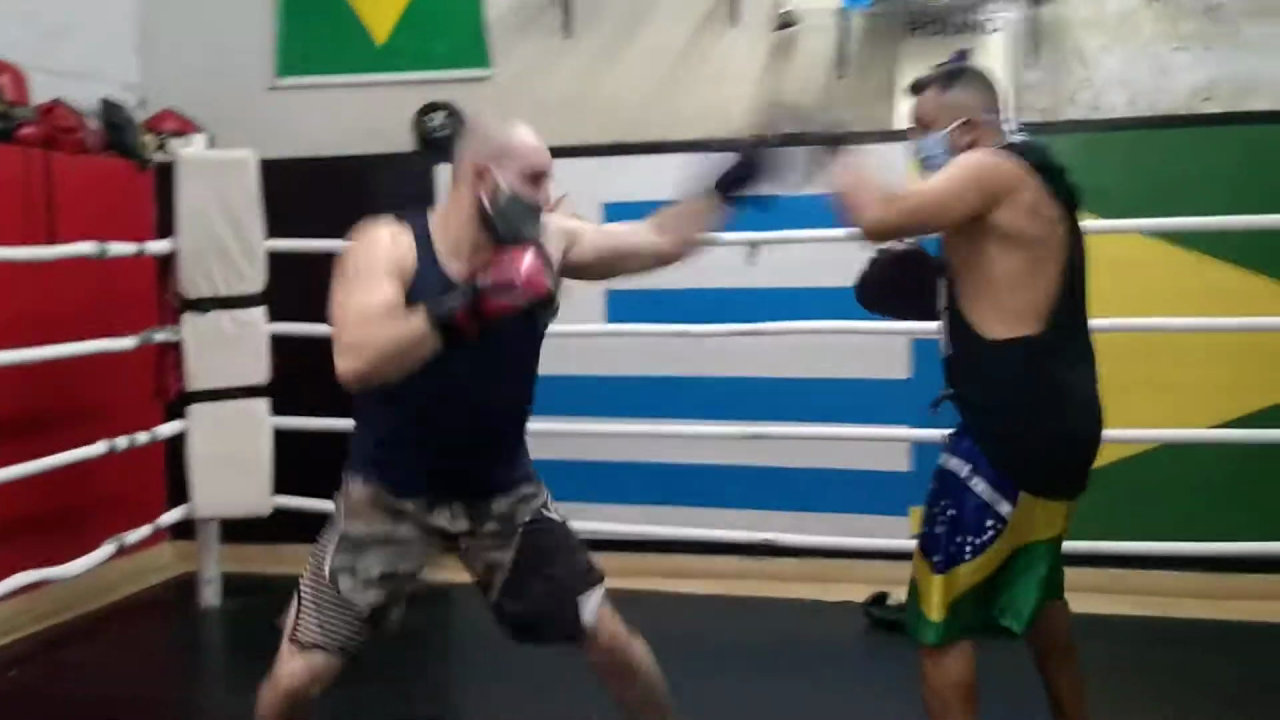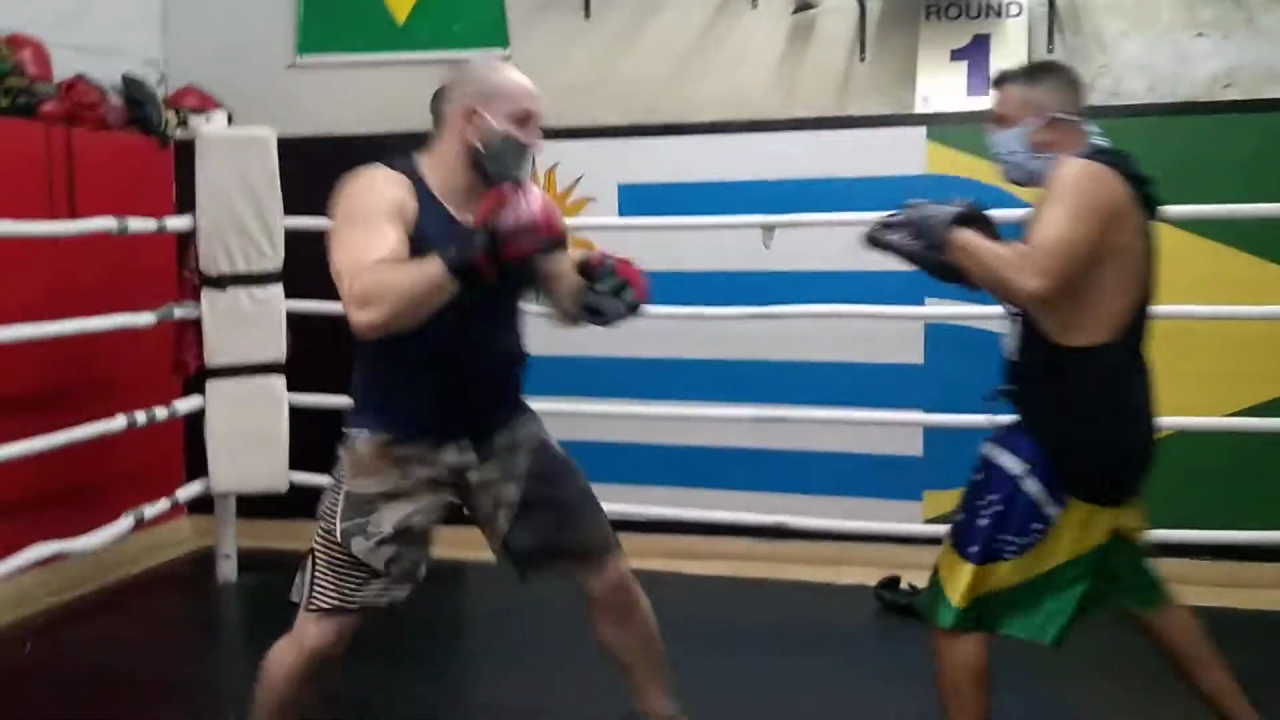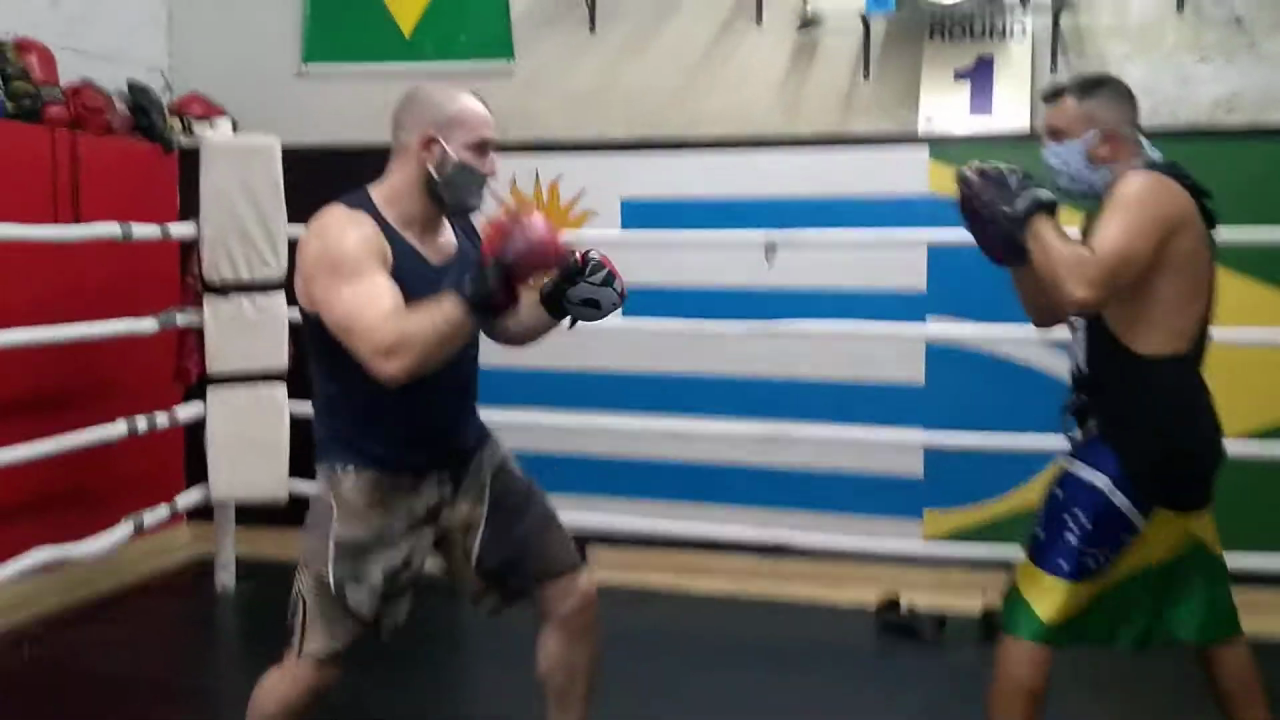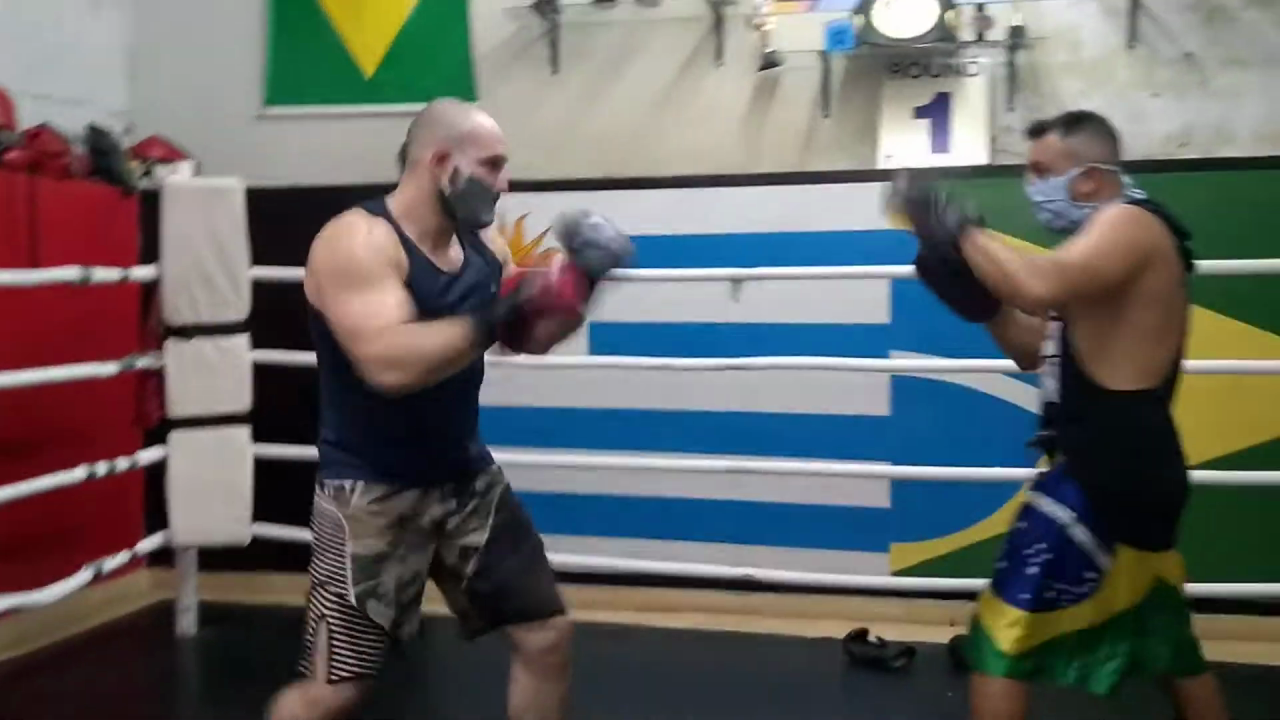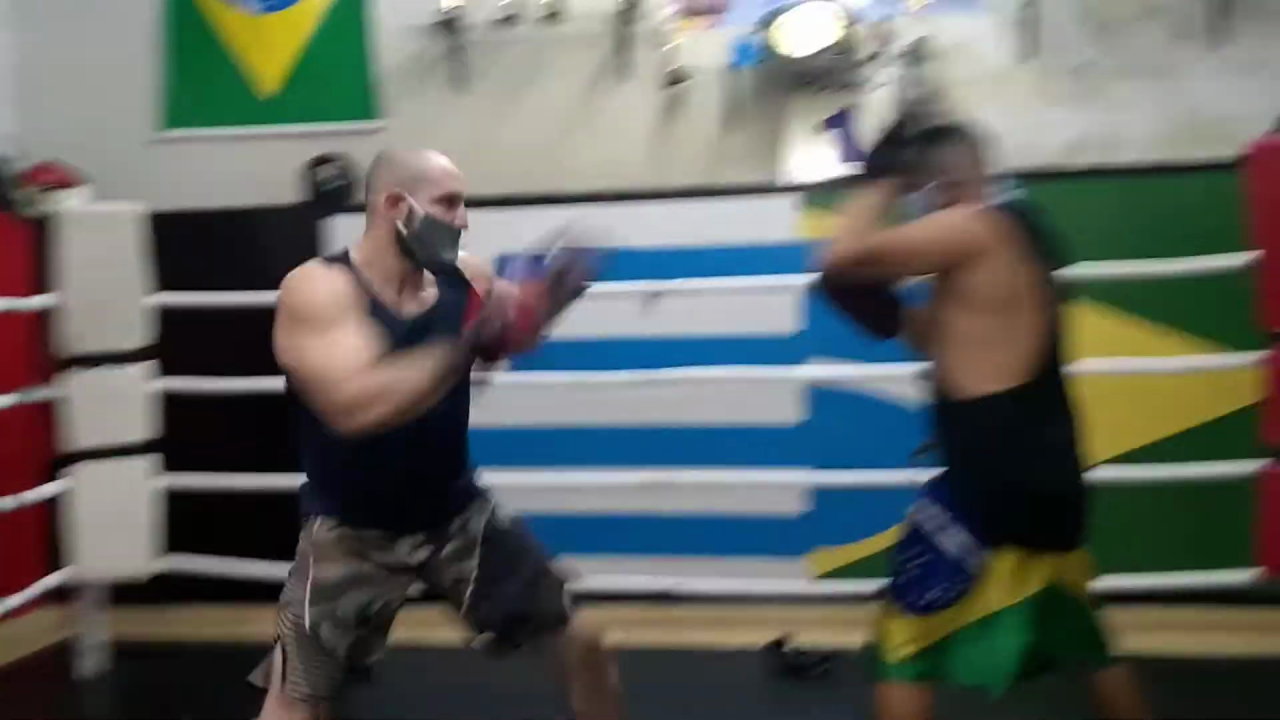
dt=0.2s
person 1, frame 1
left shoulder: (991, 170)
right shoulder: (1025, 184)
left elbow: (879, 218)
left wrist: (845, 158)
right wrist: (930, 291)
left hip: (1012, 425)
right hip: (1048, 416)
left knee: (938, 611)
right knee: (1029, 589)
person 1, frame 2
left shoulder: (1083, 179)
right shoulder: (1100, 186)
left elbow: (1032, 281)
right elbow: (1050, 300)
left wrist: (951, 234)
right wrist: (968, 255)
left hip: (1065, 431)
right hip: (1107, 424)
left knee: (957, 602)
right knee: (1136, 589)
person 1, frame 3
left shoulder: (1148, 191)
right shoulder: (1131, 201)
left elbow: (1083, 287)
right elbow: (1051, 306)
left wrist: (1031, 213)
right wrist: (1014, 243)
left hip: (1137, 442)
right hip: (1166, 437)
left knee: (1032, 611)
right knee: (1209, 620)
person 1, frame 4
left shoulder: (1128, 225)
right shoulder: (1105, 237)
left elbow: (1038, 288)
right elbow: (1037, 347)
left wrist: (959, 228)
right wrist: (976, 294)
left hip: (1102, 478)
right hip: (1133, 472)
left knee: (999, 644)
right knee: (1171, 649)
person 1, frame 5
left shoulder: (971, 233)
right shoulder: (1003, 238)
left elbow: (842, 256)
left wrist: (883, 180)
right wrist: (887, 312)
left hip: (991, 481)
right hip: (1043, 475)
left knee: (903, 648)
right knee: (1081, 645)
person 2, frame 1
left shoulder: (545, 242)
right shoulder: (385, 245)
left elbow: (657, 239)
right elbow: (355, 361)
left wrist: (732, 182)
right wrist: (460, 307)
left hip: (500, 492)
right hip: (387, 496)
left knee: (606, 640)
person 2, frame 2
left shoulder: (519, 198)
right shoulder: (379, 191)
left elbow: (566, 299)
right elbow: (371, 309)
left wrist: (598, 286)
right wrist: (474, 252)
left hip: (502, 432)
right hip: (392, 444)
left knee: (608, 577)
right knee: (318, 635)
person 2, frame 3
left shoulder: (467, 224)
right shoulder: (343, 234)
left elbow: (510, 325)
right elbow: (391, 355)
left wrist: (558, 297)
right wrist: (487, 285)
left hip: (468, 461)
right hip: (370, 482)
left knee: (574, 595)
right knee: (312, 666)
person 2, frame 4
left shoulder: (480, 241)
right shoulder: (358, 240)
left elbow: (531, 336)
right elbow: (392, 364)
left wrist: (577, 278)
right wrist: (496, 319)
left hip: (468, 480)
right hip: (374, 496)
left knee: (546, 637)
person 2, frame 5
left shoulder: (457, 275)
right shoulder: (316, 291)
right elbow: (358, 405)
left wrist: (553, 292)
right wrist: (464, 346)
left hip: (456, 515)
right hip: (351, 533)
left knee: (579, 643)
